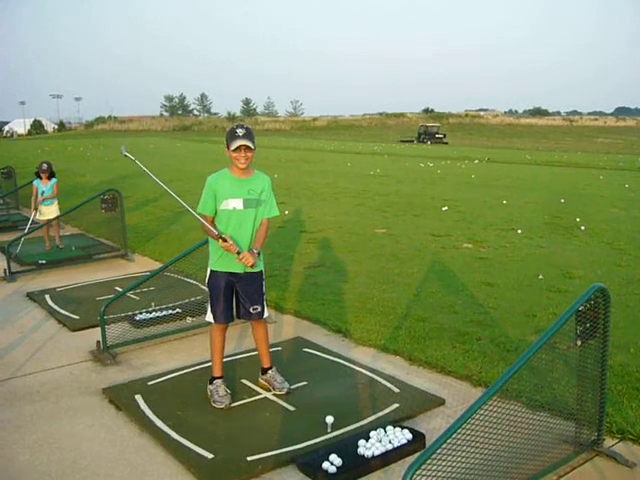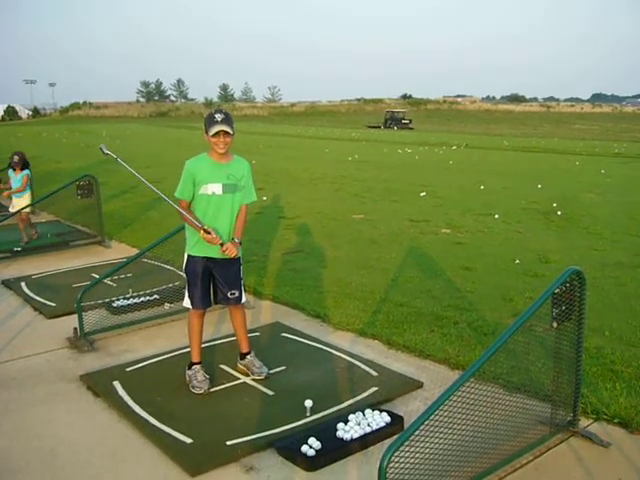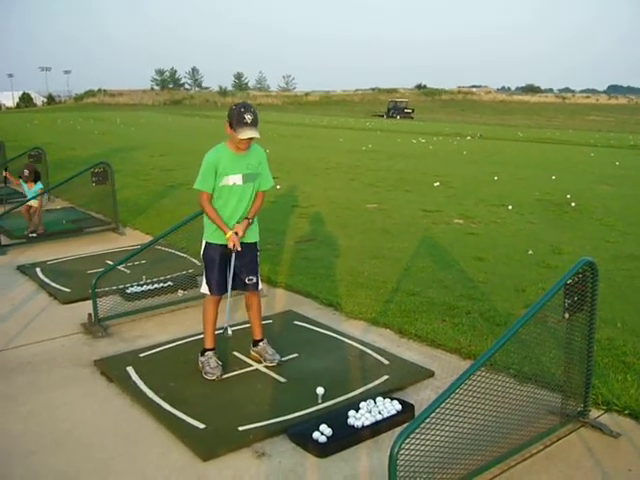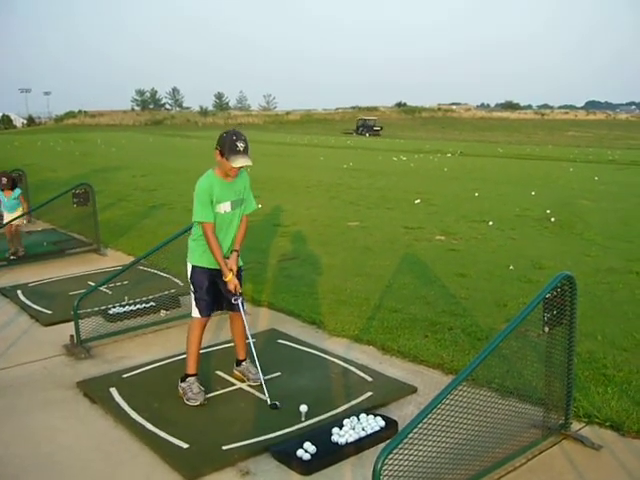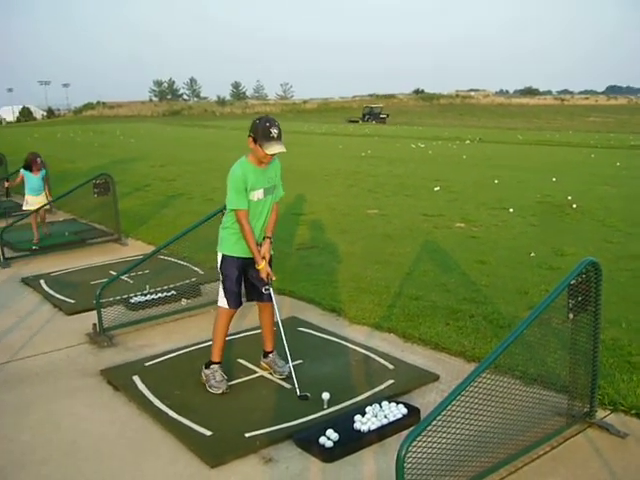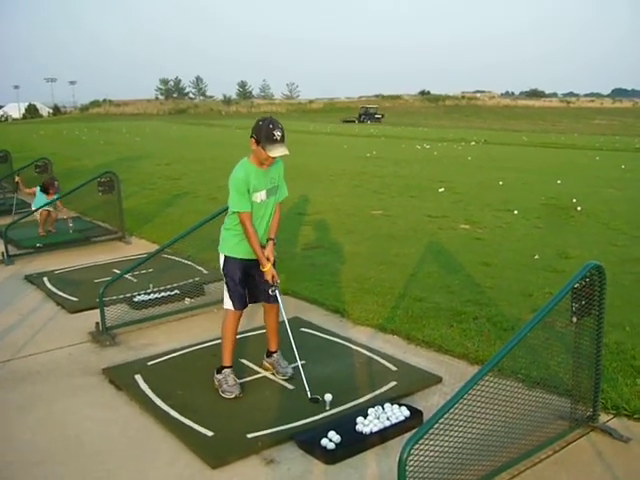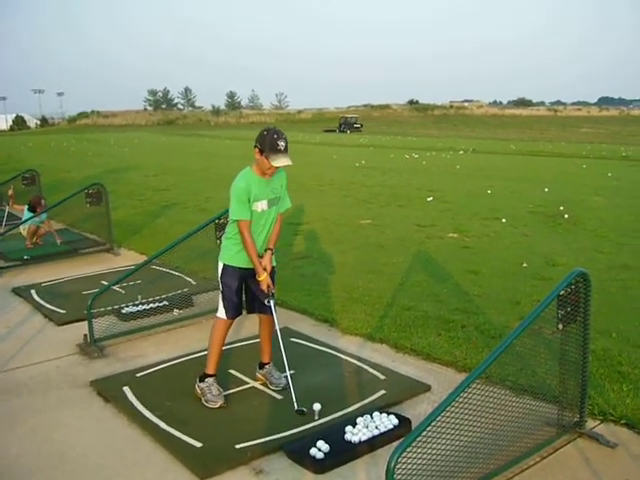
dt=0.7s
person 1, frame 1
left shoulder: (263, 181)
right shoulder: (215, 181)
left elbow: (265, 222)
right elbow: (206, 221)
left wrist: (254, 251)
right wrist: (221, 239)
left hip: (252, 265)
right hip: (221, 265)
left knee: (259, 318)
right knee: (220, 322)
left ankle: (267, 372)
right ankle: (217, 380)
person 1, frame 2
left shoulder: (242, 167)
right shoulder: (194, 166)
left elbow: (243, 208)
right elbow: (183, 207)
left wrist: (236, 241)
right wrist: (202, 230)
left hip: (229, 250)
right hip: (198, 251)
left knee: (236, 303)
right knee: (198, 307)
left ankle: (245, 356)
right ankle: (195, 366)
person 1, frame 3
left shoulder: (259, 155)
right shoulder: (214, 157)
left elbow: (260, 194)
right elbow: (205, 200)
left wrist: (246, 222)
right wrist: (227, 231)
left hip: (248, 237)
right hip: (217, 238)
left knee: (252, 290)
right knee: (214, 294)
left ankle: (258, 343)
right ankle: (208, 352)
person 1, frame 4
left shoulder: (244, 178)
right shoulder: (205, 185)
right elbow: (209, 233)
left wrist: (235, 254)
right wrist: (226, 273)
left hip: (230, 258)
right hip: (203, 261)
left knee: (236, 310)
right knee: (201, 316)
left ankle: (241, 363)
right ankle: (189, 379)
person 1, frame 5
left shoulder: (275, 165)
right shoulder: (239, 173)
right elbow: (243, 221)
left wrist: (267, 242)
right wrist: (258, 260)
left hip: (260, 247)
right hip: (235, 250)
left knee: (266, 300)
right knee: (229, 306)
left ankle: (269, 355)
right ankle: (212, 366)
person 1, frame 6
left shoulder: (278, 166)
right shoulder: (241, 174)
right elbow: (246, 223)
left wrist: (270, 244)
right wrist: (263, 262)
left hip: (263, 248)
right hip: (236, 251)
left knee: (271, 301)
right knee: (235, 308)
left ankle: (273, 355)
right ankle: (225, 371)
person 1, frame 7
left shoulder: (280, 177)
right shoulder: (243, 184)
right elbow: (245, 232)
left wrist: (269, 253)
right wrist: (259, 271)
left hip: (263, 258)
right hip: (235, 260)
left knee: (267, 313)
right knee: (226, 316)
left ankle: (265, 366)
right ankle: (207, 378)
